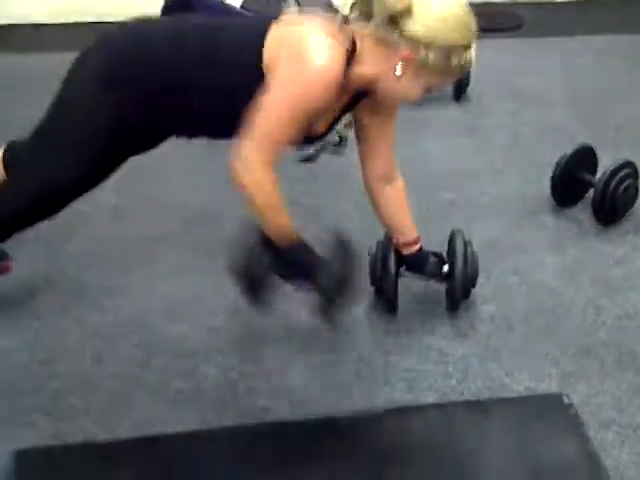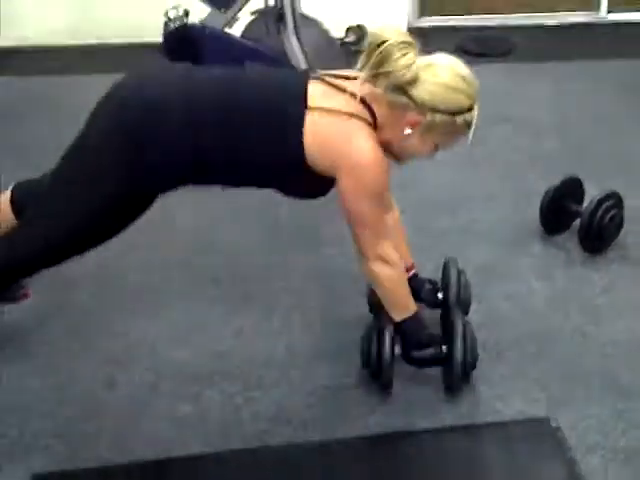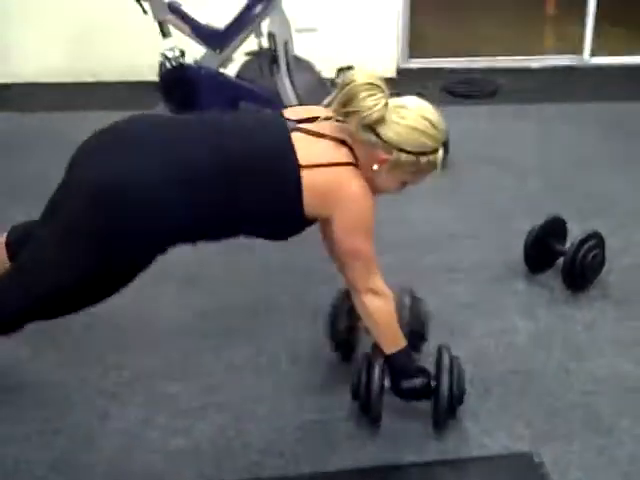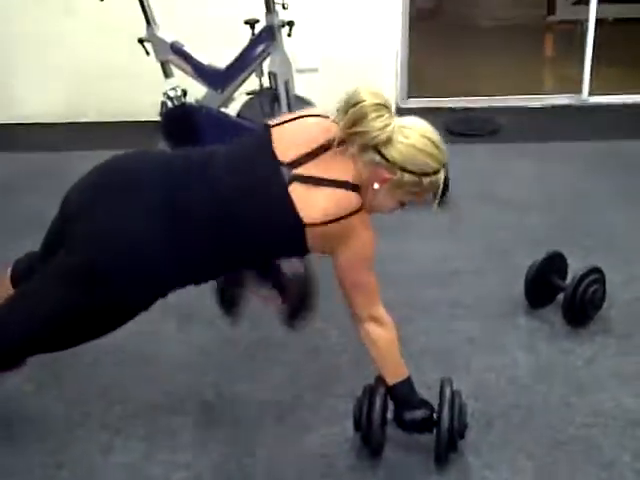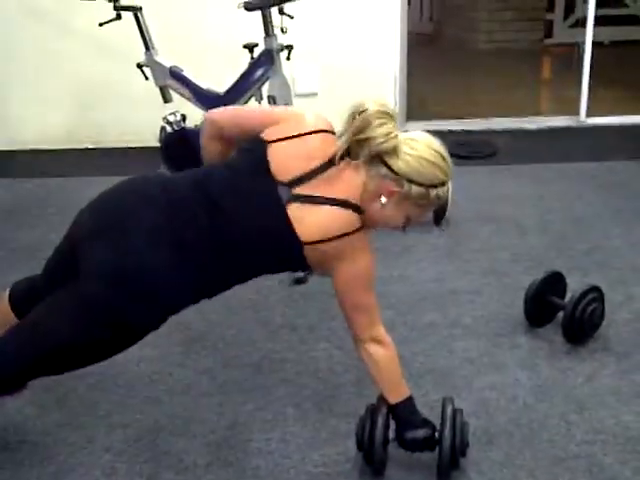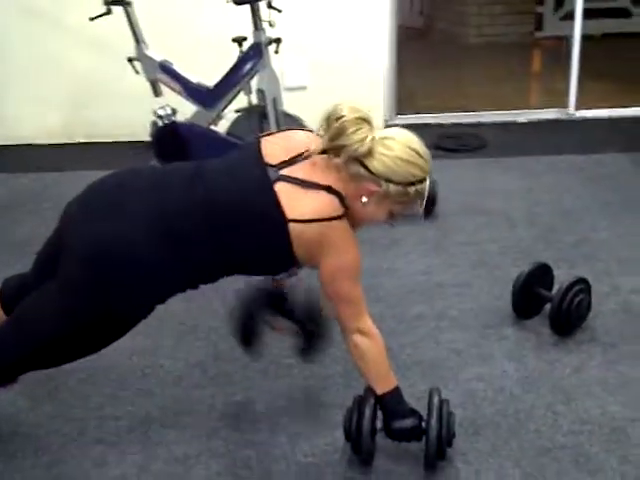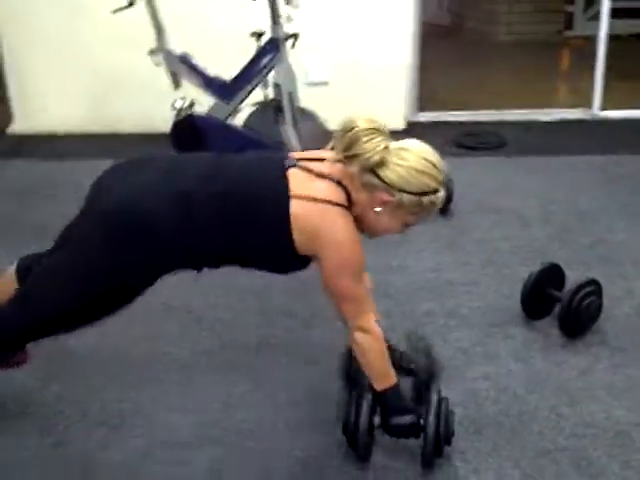
dt=0.3s
person 1, frame 1
left shoulder: (373, 85)
right shoulder: (319, 66)
left elbow: (382, 178)
right elbow: (252, 165)
left wrist: (413, 253)
right wrist: (293, 249)
left hip: (163, 95)
right hip: (126, 75)
right knee: (39, 180)
person 1, frame 2
left shoulder: (370, 97)
right shoulder: (358, 149)
left elbow: (383, 208)
right elbow: (377, 256)
left wrist: (412, 280)
right wrist: (414, 331)
left hip: (160, 100)
right hip: (143, 137)
left knee: (54, 199)
right knee: (48, 230)
person 1, frame 3
left shoulder: (328, 122)
right shoulder: (347, 188)
right elbow: (368, 288)
right wrist: (402, 365)
right hip: (129, 205)
left knee: (46, 240)
person 1, frame 4
left shoulder: (314, 124)
right shoulder: (348, 220)
right elbow: (371, 318)
left wrist: (264, 262)
right wrist: (406, 397)
right hip: (129, 257)
left knee: (41, 271)
person 1, frame 5
left shoulder: (311, 129)
right shoulder: (347, 238)
left elbow: (215, 123)
right elbow: (371, 337)
right wrist: (407, 415)
left hip: (121, 207)
right hip: (135, 284)
left knee: (41, 292)
person 1, frame 6
left shoulder: (302, 142)
right shoulder: (330, 228)
right elbow: (357, 328)
right wrist: (394, 405)
left hip: (111, 198)
right hip: (119, 263)
person 1, frame 7
left shoulder: (337, 165)
right shoulder: (335, 226)
left elbow: (354, 276)
right elbow: (360, 325)
left wrist: (386, 348)
right wrist: (392, 400)
left hip: (137, 184)
right hip: (134, 227)
left knee: (54, 270)
